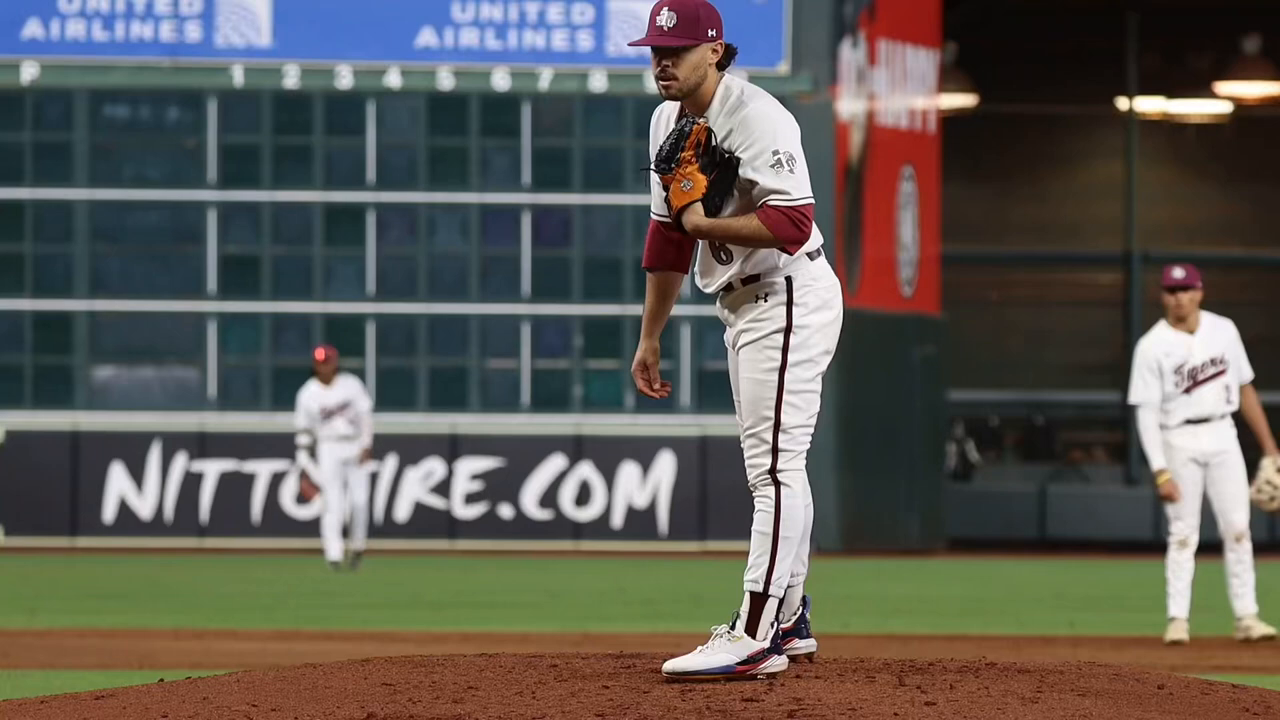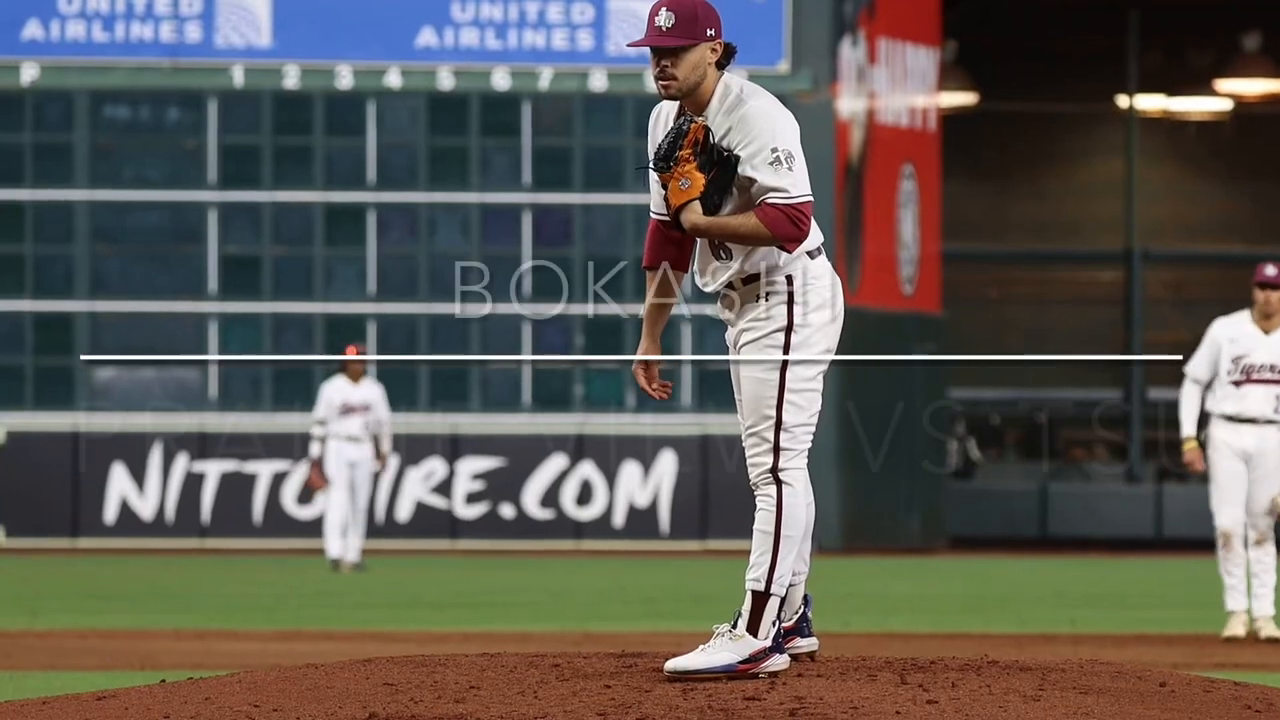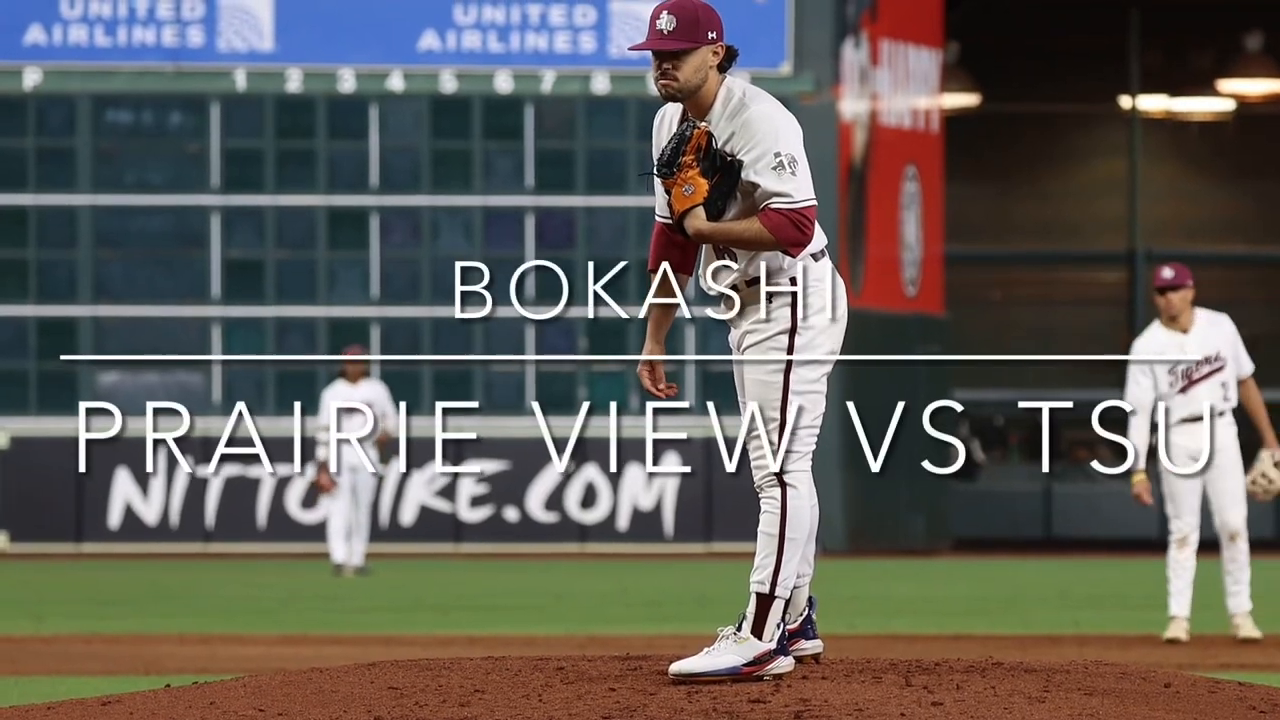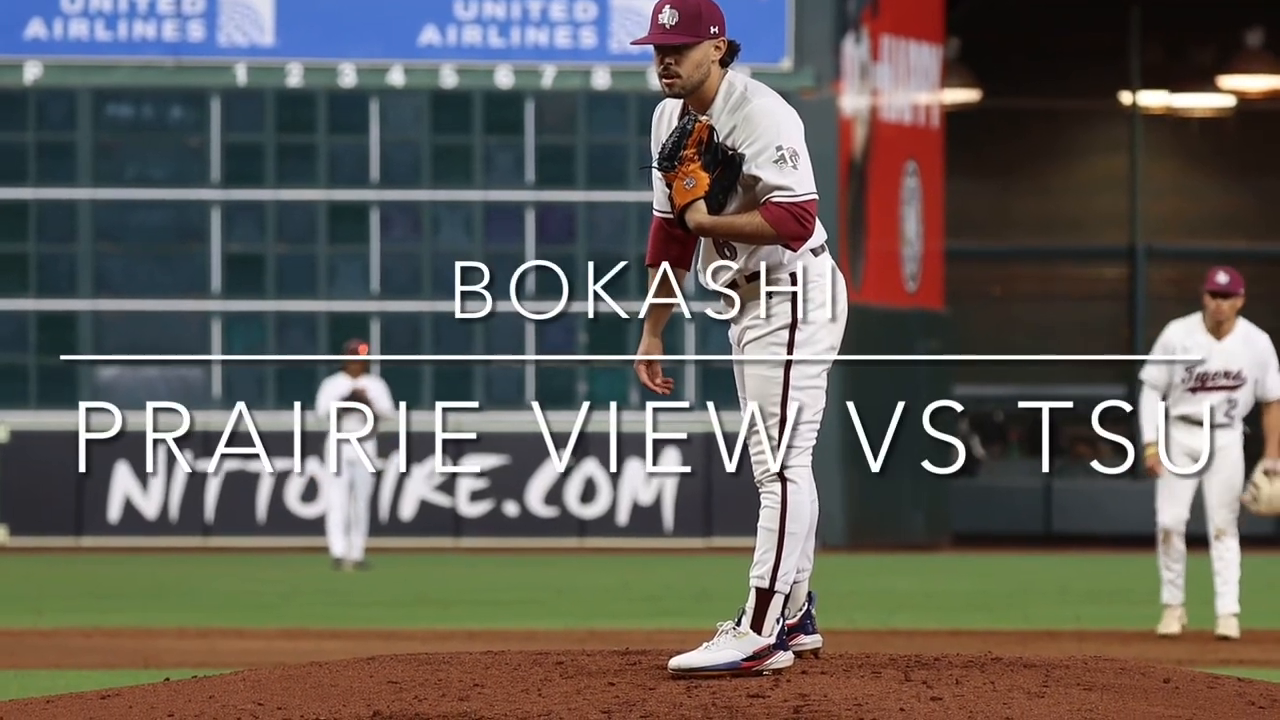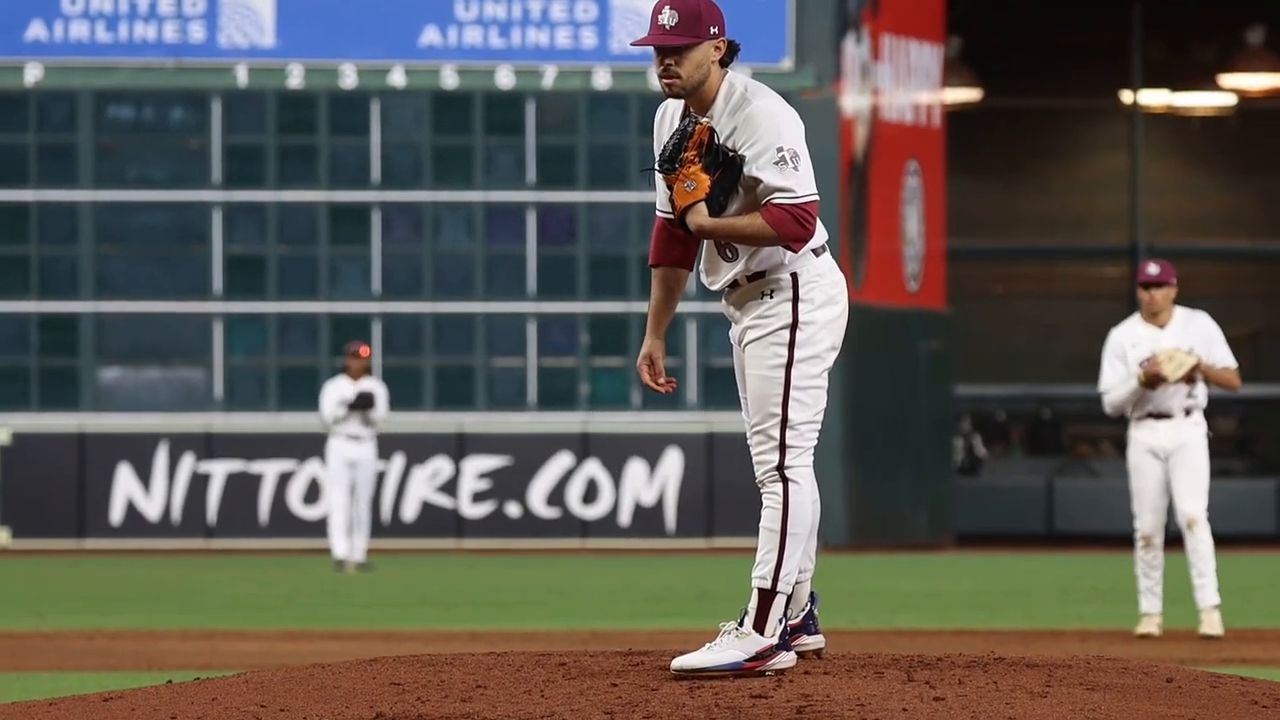
dt=1s
person 1, frame 1
left shoulder: (756, 117)
right shoulder: (667, 120)
left elbow: (793, 224)
right elbow: (667, 233)
left wrist: (703, 224)
right wrist: (649, 338)
left hip: (788, 299)
right hip: (742, 304)
left knee: (773, 467)
right knee: (771, 464)
left ankle: (756, 637)
right ankle: (788, 619)
person 1, frame 2
left shoulder: (755, 115)
right shoulder: (665, 120)
left elbow: (791, 222)
right elbow: (667, 232)
left wrist: (701, 222)
right wrist: (650, 336)
left hip: (788, 298)
right hip: (742, 302)
left knee: (774, 465)
right knee: (773, 464)
left ankle: (758, 636)
right ankle: (789, 618)
person 1, frame 3
left shoulder: (758, 119)
right shoulder: (668, 123)
left elbow: (794, 226)
right elbow: (670, 237)
left wrist: (705, 228)
right wrist: (654, 338)
left hip: (793, 301)
right hip: (746, 306)
left knee: (780, 469)
right knee: (777, 468)
left ankle: (762, 638)
right ankle: (794, 621)
person 1, frame 4
left shoulder: (760, 113)
right shoulder: (668, 118)
left elbow: (796, 219)
right elbow: (669, 229)
left wrist: (706, 222)
right wrist: (652, 331)
left hip: (793, 295)
right hip: (745, 301)
left knee: (780, 463)
right knee: (776, 463)
left ankle: (761, 633)
right ankle: (794, 615)
person 1, frame 5
left shoulder: (761, 113)
right shoulder: (670, 118)
left elbow: (797, 220)
right elbow: (671, 229)
left wrist: (707, 223)
right wrist: (655, 332)
left hip: (794, 294)
right hip: (745, 301)
left knee: (782, 461)
right knee: (777, 461)
left ankle: (764, 633)
right ankle: (796, 614)
person 2, frame 1
left shoulder: (1224, 330)
right shoulder: (1151, 346)
left elbow: (1245, 388)
right elbow: (1146, 414)
right wrist: (1160, 471)
left hip: (1222, 436)
right hip: (1179, 442)
left knee: (1237, 526)
right knee: (1182, 533)
left ankle: (1247, 617)
right ankle: (1178, 620)
person 2, frame 2
right shoulder: (1224, 329)
right elbow: (1193, 383)
right wrist: (1189, 439)
right hip: (1225, 435)
right knee: (1228, 523)
right ankle: (1238, 612)
person 2, frame 3
left shoulder: (1221, 325)
right shoulder: (1146, 346)
left elbow: (1245, 382)
right elbow: (1138, 412)
right wrist: (1138, 471)
left hip: (1221, 432)
right hip: (1178, 439)
left knee: (1232, 525)
right knee: (1182, 530)
left ankle: (1241, 614)
right ankle: (1179, 618)
person 2, frame 4
right shoulder: (1176, 334)
right elbow: (1151, 389)
right wrist: (1151, 443)
left hip: (1227, 439)
right hip: (1178, 436)
left knee: (1224, 525)
right knee: (1169, 522)
left ankle: (1228, 614)
right ankle: (1173, 607)
person 2, frame 5
left shoulder: (1200, 324)
right shoulder: (1121, 336)
left elbow: (1233, 380)
right elbow: (1111, 404)
left wrist: (1202, 366)
right wrist: (1142, 379)
left hip: (1188, 430)
right hip: (1144, 435)
left knee: (1192, 515)
right knee: (1148, 526)
left ankle: (1209, 608)
right ankle: (1151, 613)
person 3, frame 1
left shoulder: (863, 44)
right shoulder: (846, 47)
left elbow: (865, 88)
right elbow: (844, 91)
left hip: (859, 122)
right hip: (849, 122)
left knee: (857, 191)
right knee: (848, 195)
left ankle: (854, 275)
right ankle: (849, 274)
person 3, frame 2
left shoulder: (863, 43)
right shoulder: (846, 45)
left elbow: (865, 86)
right elbow: (843, 89)
left hip: (859, 119)
right hip: (848, 120)
left knee: (857, 194)
right knee: (848, 194)
left ankle: (855, 273)
right ankle: (849, 273)
person 3, frame 3
left shoulder: (865, 44)
right shoulder: (848, 46)
left elbow: (867, 87)
right elbow: (846, 90)
left hip: (861, 121)
right hip: (850, 122)
left knee: (860, 195)
right knee: (850, 196)
left ankle: (858, 273)
right ankle: (853, 272)
person 3, frame 4
left shoulder: (866, 40)
right shoulder: (849, 43)
left elbow: (867, 83)
right elbow: (847, 85)
left wrist: (863, 114)
left hip: (862, 116)
right hip: (851, 116)
left knee: (860, 187)
right knee: (851, 185)
left ankle: (859, 270)
right ankle: (853, 270)
person 3, frame 5
left shoulder: (866, 39)
right shoulder: (849, 42)
left elbow: (869, 81)
right elbow: (847, 85)
left wrist: (864, 112)
left hip: (863, 116)
right hip: (852, 115)
left knee: (862, 187)
right knee: (852, 188)
left ankle: (860, 269)
right ankle: (854, 268)
person 4, frame 1
left shoulder: (352, 383)
right shoulder: (306, 394)
left elbow: (365, 414)
right elbow: (302, 430)
left wrist: (366, 446)
right wrist: (303, 465)
left hip: (355, 448)
right hip: (328, 450)
left knee: (360, 500)
right knee: (332, 504)
left ankle: (357, 547)
right ankle: (334, 557)
person 4, frame 2
left shoulder: (375, 388)
right shoulder: (330, 387)
left elbow: (384, 421)
right elbow: (319, 422)
left wrist: (384, 453)
right wrist: (315, 458)
left hip: (364, 451)
right hip: (337, 448)
left knee: (360, 505)
right knee: (337, 502)
left ankle: (353, 557)
right ankle: (335, 555)
person 4, frame 3
left shoulder: (377, 388)
right shoulder: (331, 391)
left elbow: (391, 417)
right elbow: (323, 428)
left wrist: (386, 434)
right wrist: (322, 463)
left hip: (367, 453)
right hip: (339, 452)
left knee: (363, 508)
right knee: (338, 507)
left ankle: (357, 560)
right ankle: (339, 561)
person 4, frame 4
left shoulder: (376, 384)
right shoulder: (331, 383)
left elbow: (388, 412)
right elbow: (322, 412)
left wrist: (368, 400)
right wrist: (343, 401)
left hip: (365, 446)
right hip: (338, 445)
left knee: (361, 502)
right knee: (337, 500)
left ankle: (357, 555)
right ankle: (338, 554)
person 4, frame 5
left shoulder: (377, 387)
right shoulder: (333, 386)
left elbow: (379, 419)
right elbow: (327, 417)
left wrist: (369, 407)
right wrist: (349, 407)
left hip: (366, 449)
right hip: (339, 447)
left knee: (363, 504)
right knee: (338, 502)
left ankle: (359, 556)
right ankle: (341, 556)
